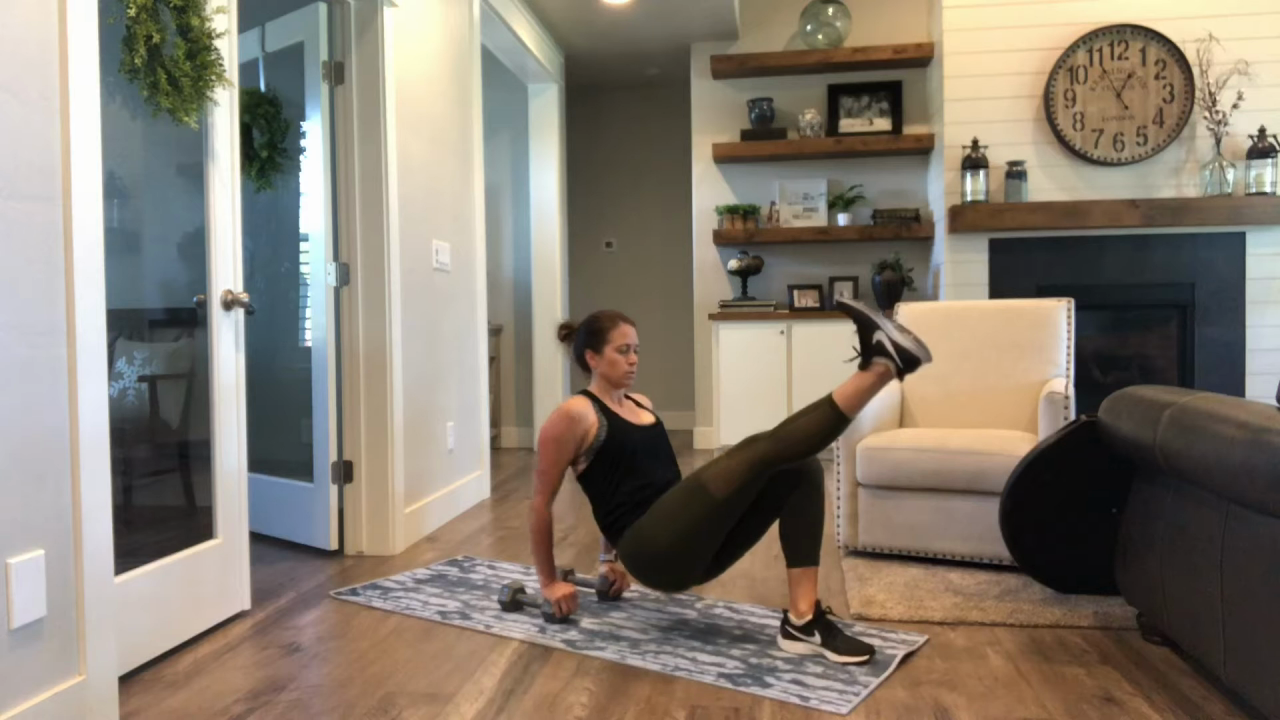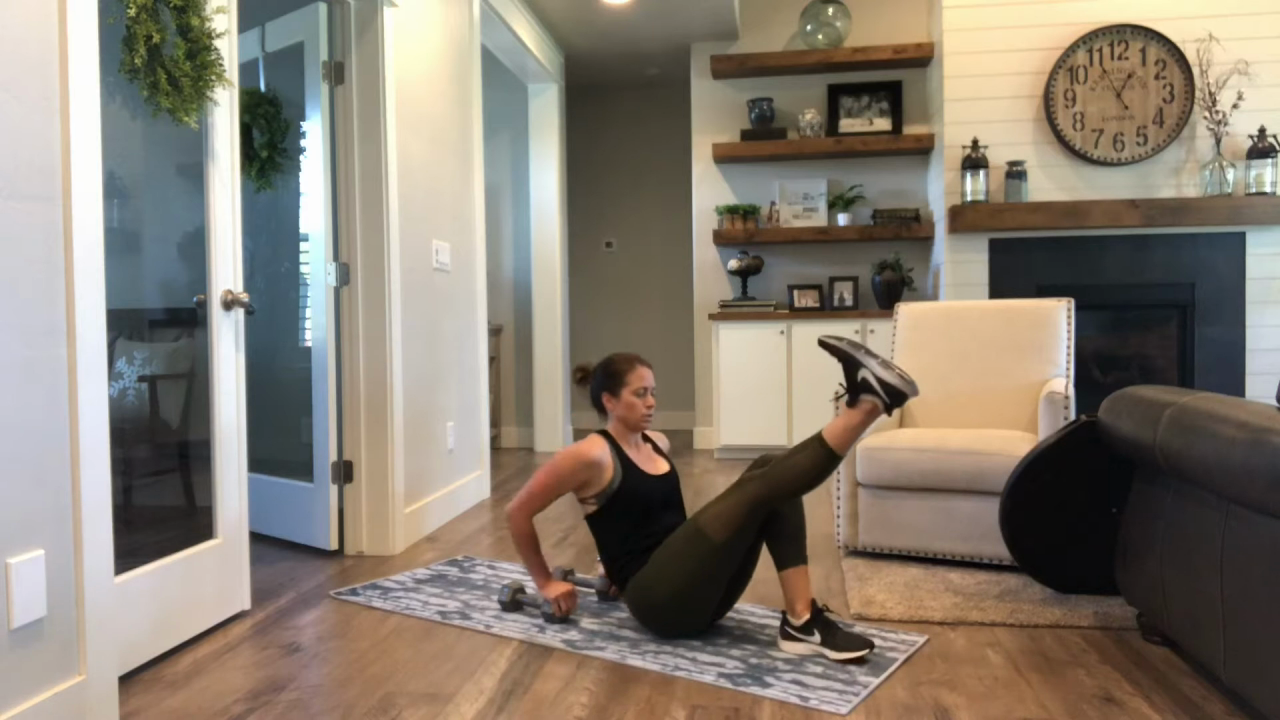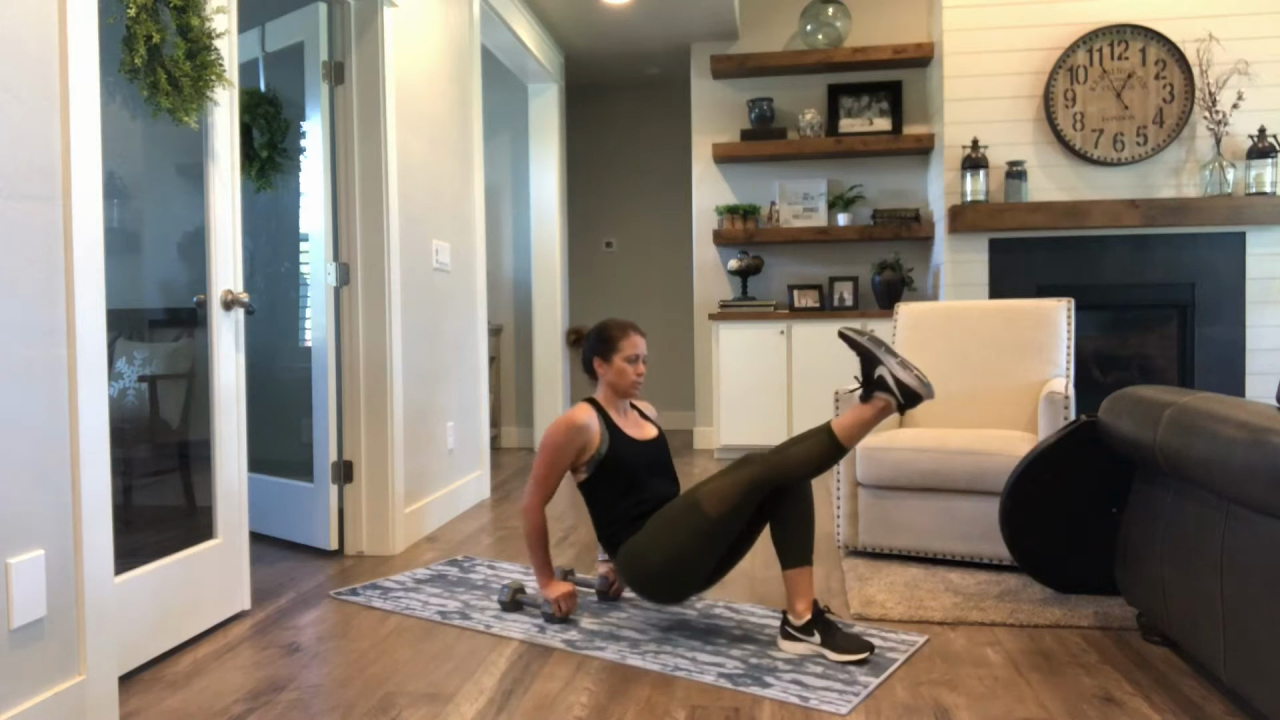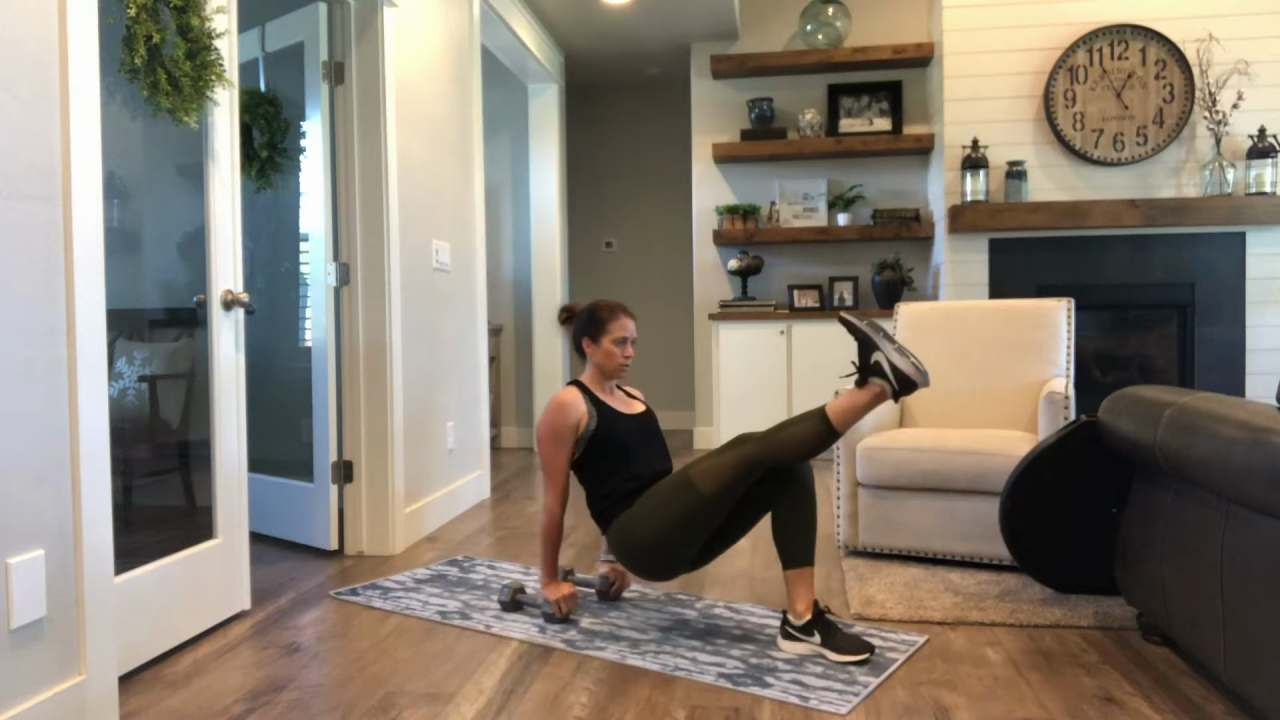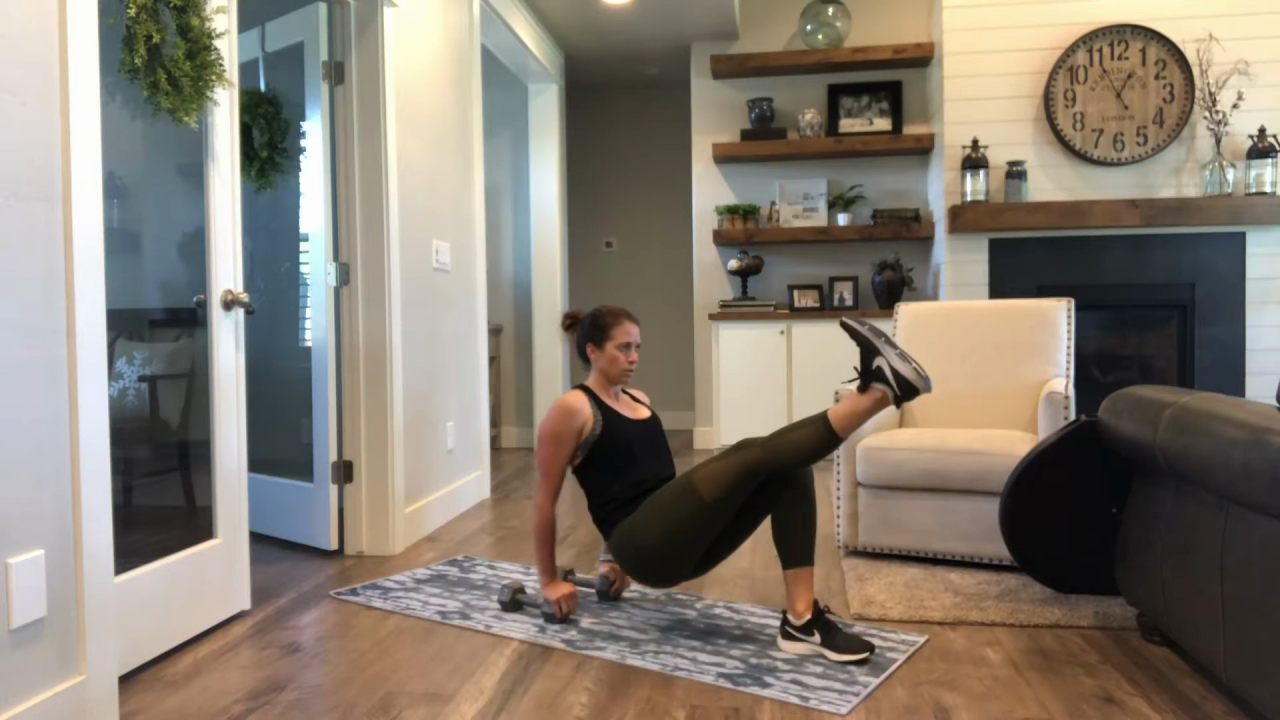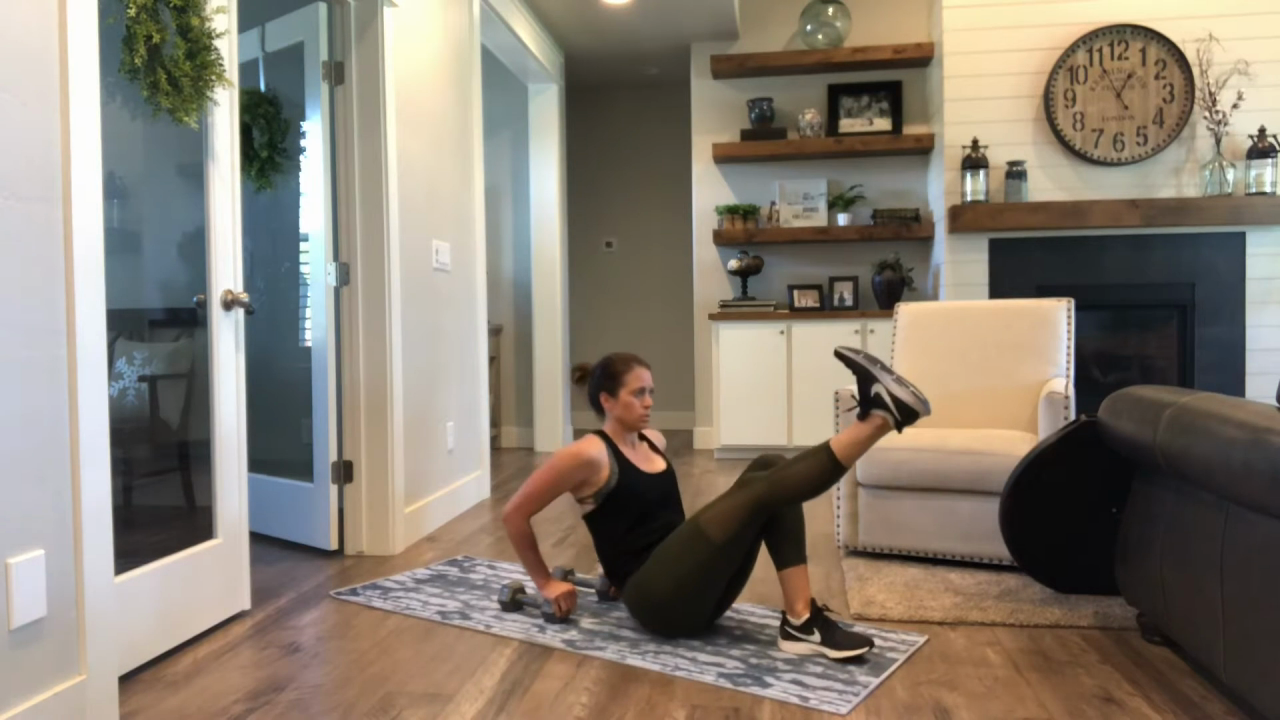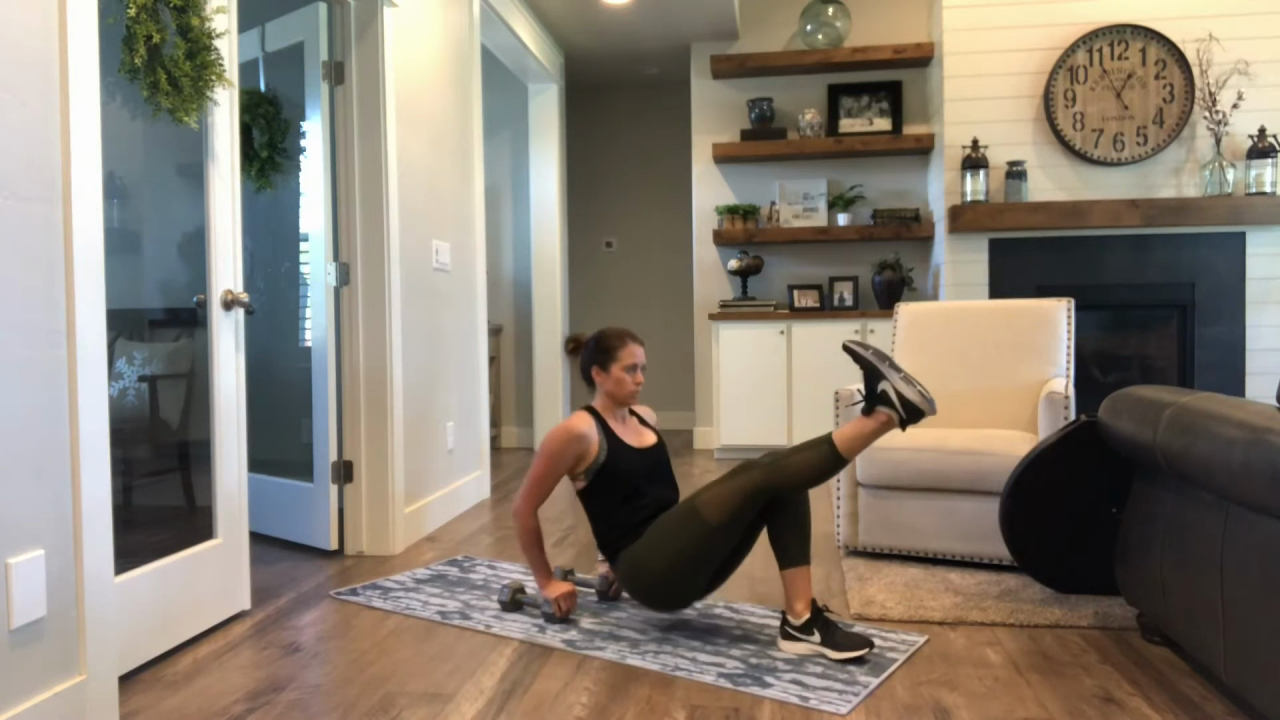
dt=0.4s
person 1, frame 1
left shoulder: (639, 405)
right shoulder: (574, 415)
right elbow: (541, 503)
left wrist: (610, 559)
right wrist: (550, 583)
left hip: (692, 546)
right hip: (655, 551)
left knee: (801, 469)
right knee: (761, 451)
left ankle: (802, 622)
person 1, frame 2
left shoulder: (657, 444)
right shoulder: (591, 456)
right elbow: (517, 512)
left wrist: (616, 559)
right wrist: (546, 583)
left hip: (699, 585)
right hip: (660, 597)
left knee: (771, 473)
right knee: (758, 487)
left ankle: (802, 624)
person 1, frame 3
left shoulder: (645, 414)
right shoulder: (579, 424)
right elbow: (532, 504)
left wrist: (611, 558)
right wrist: (547, 581)
left hip: (686, 553)
right hip: (650, 565)
left knee: (784, 475)
right knee: (756, 470)
left ankle: (801, 624)
person 1, frame 4
left shoulder: (632, 397)
right shoulder: (567, 407)
right elbow: (554, 500)
left wrist: (611, 559)
right wrist: (550, 581)
left hip: (680, 532)
right hip: (645, 540)
left knee: (787, 468)
right knee: (752, 450)
left ankle: (802, 621)
right ankle: (876, 387)
person 1, frame 5
left shoulder: (637, 400)
right shoulder: (571, 410)
right elbow: (545, 501)
left wrist: (614, 558)
right wrist: (549, 581)
left hip: (683, 539)
right hip: (647, 547)
left knee: (789, 470)
right knee: (752, 456)
left ankle: (802, 621)
right ankle: (877, 391)
person 1, frame 6
left shoulder: (652, 442)
right shoulder: (588, 456)
right elbow: (513, 514)
right wrist: (546, 583)
left hip: (694, 582)
right hip: (659, 597)
left knee: (770, 470)
right knee: (757, 490)
left ankle: (801, 623)
person 1, frame 7
left shoulder: (644, 418)
right shoulder: (578, 432)
right elbow: (523, 508)
right wrist: (547, 582)
left hip: (685, 559)
right hip: (650, 573)
left knee: (776, 470)
right knee: (756, 477)
left ankle: (801, 623)
right ankle: (883, 414)
